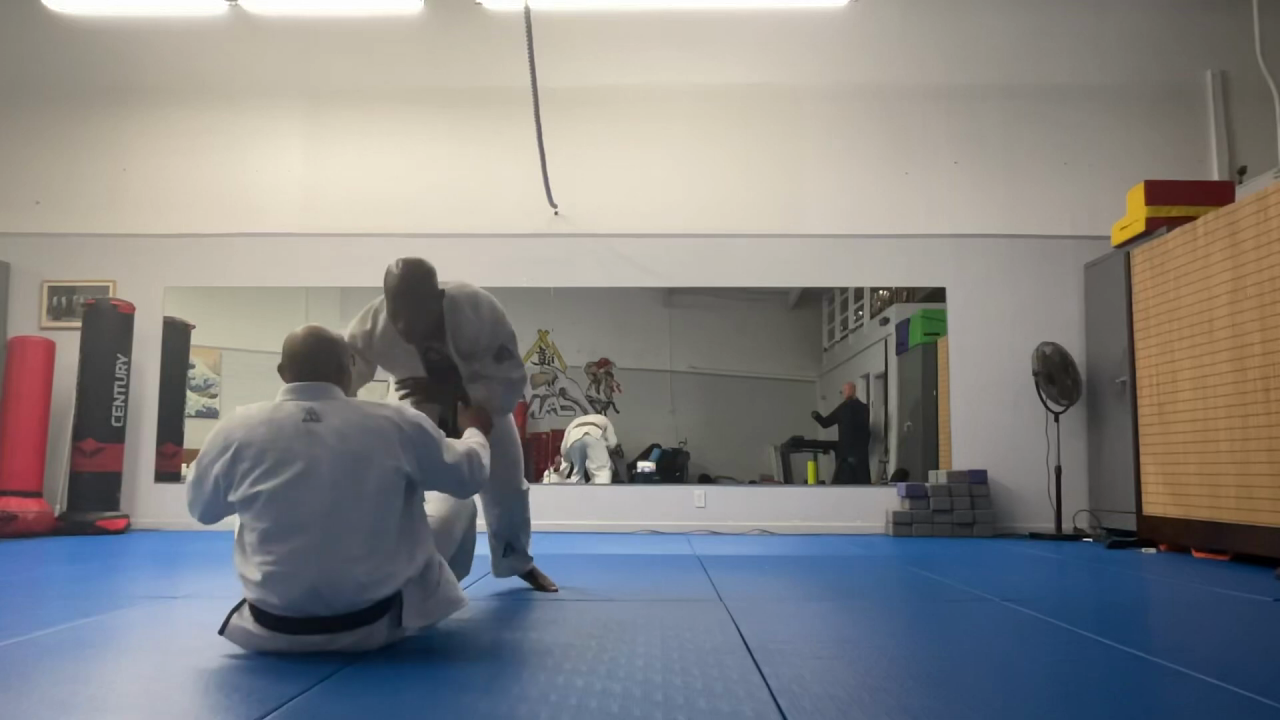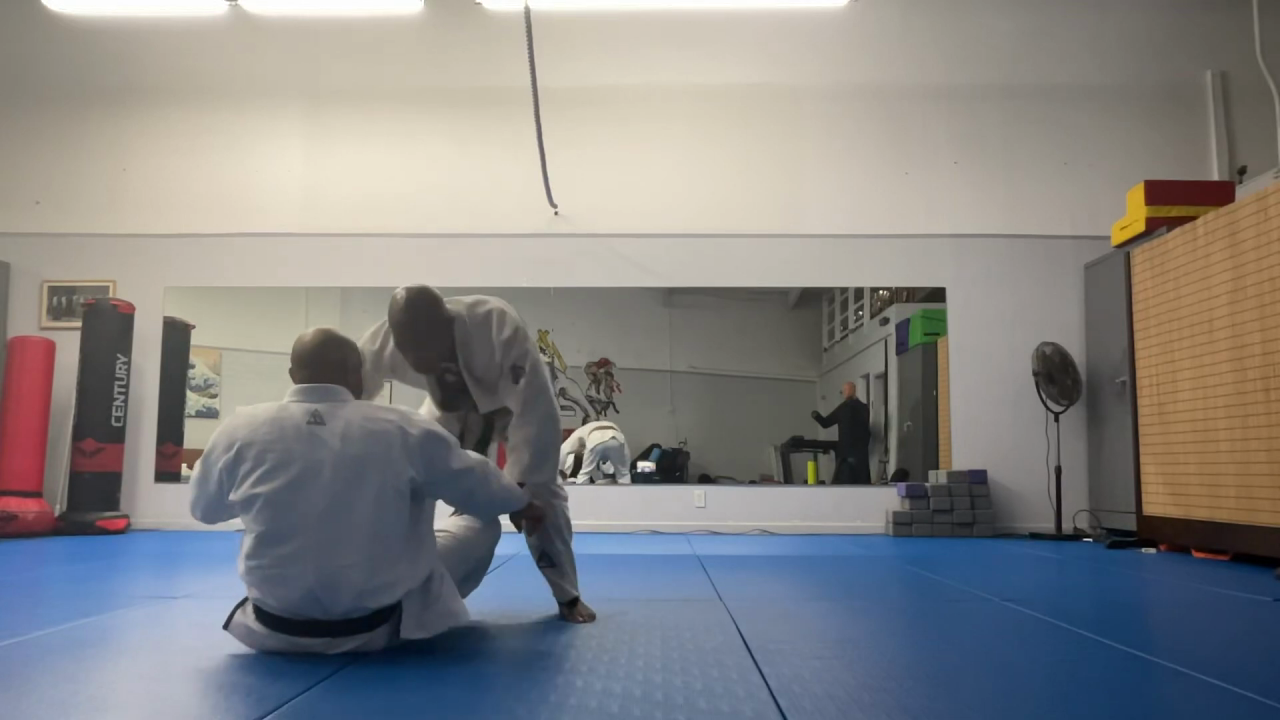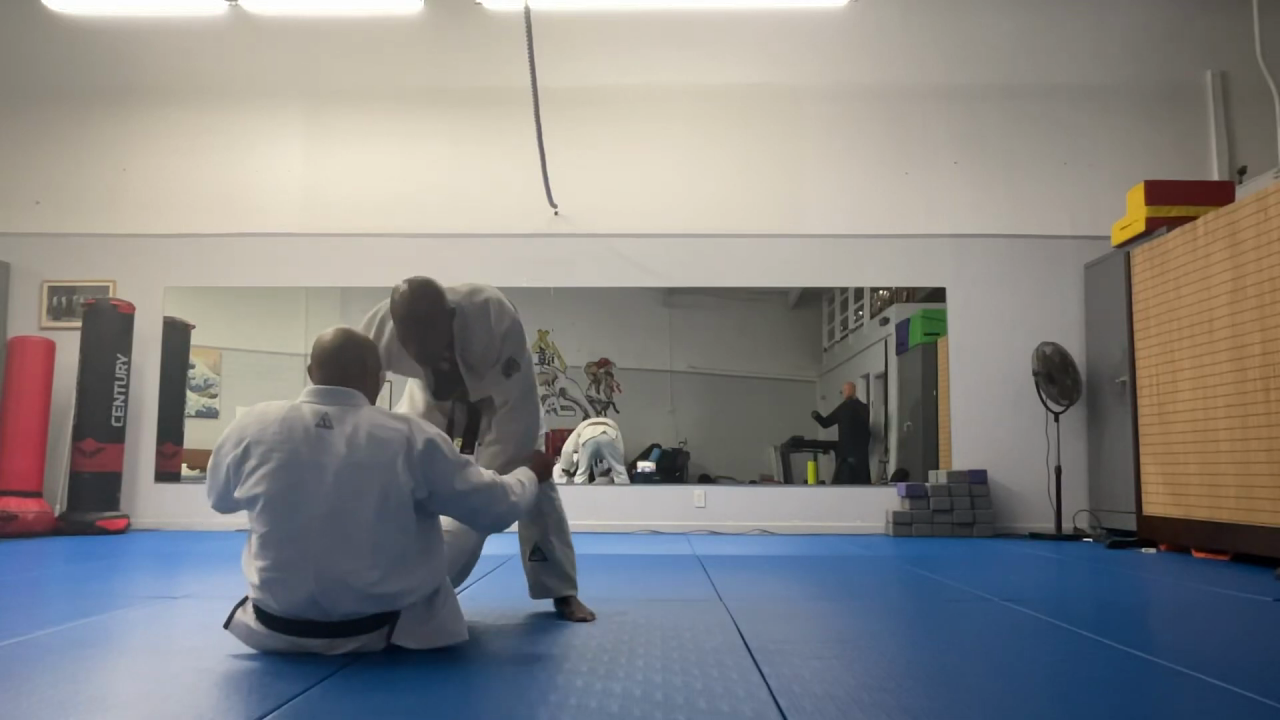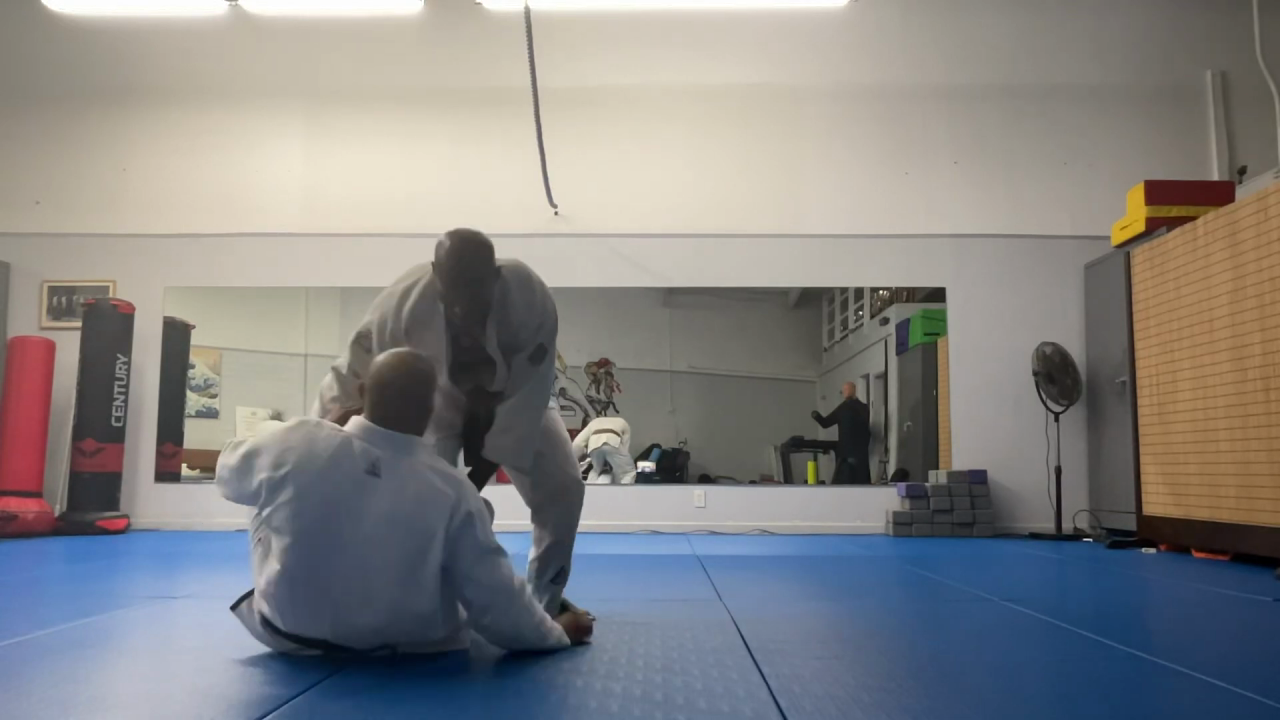
dt=0.7s
person 1, frame 1
left shoulder: (480, 310)
right shoulder: (370, 326)
left elbow: (510, 381)
left wrist: (452, 400)
left hip: (480, 401)
right hip: (415, 402)
left knee: (505, 485)
left ankle: (518, 562)
person 1, frame 2
left shoulder: (498, 327)
right shoulder: (382, 343)
left elbow: (537, 413)
left wrist: (513, 487)
left hip: (514, 401)
right hip: (450, 410)
left knee: (542, 487)
left ankle: (566, 593)
person 1, frame 3
left shoulder: (494, 318)
right shoulder: (379, 330)
left elbow: (518, 410)
left hip: (500, 392)
right hip: (432, 398)
left ankle: (559, 590)
person 1, frame 4
left shoulder: (531, 299)
right shoulder: (406, 298)
left elbow: (529, 395)
right elbow: (353, 368)
left wrist: (478, 478)
left hip: (514, 393)
right hip: (441, 396)
left knee: (562, 485)
left ankle: (548, 593)
person 2, frame 1
left shoulder: (237, 429)
right shoulder: (397, 424)
left elbow: (202, 508)
right elbow: (469, 475)
right wrist: (475, 431)
left hip: (275, 628)
right hip: (376, 622)
right knee: (459, 504)
person 2, frame 2
left shoulder: (242, 430)
right shoulder: (403, 430)
left elbow: (205, 508)
right elbow: (479, 486)
right wrist: (522, 504)
left hip: (278, 629)
right hip: (379, 625)
right knee: (482, 521)
person 2, frame 3
left shoulder: (253, 427)
right shoulder: (411, 438)
left elbow: (221, 498)
right elbow: (495, 508)
right wrist: (530, 473)
left hip: (280, 628)
right hip: (384, 628)
right knee: (465, 527)
person 2, frame 4
left shoulder: (293, 442)
right shoulder: (450, 492)
left elbow: (231, 477)
right elbow: (500, 610)
right wrist: (557, 633)
left hip: (288, 634)
right hip: (390, 644)
